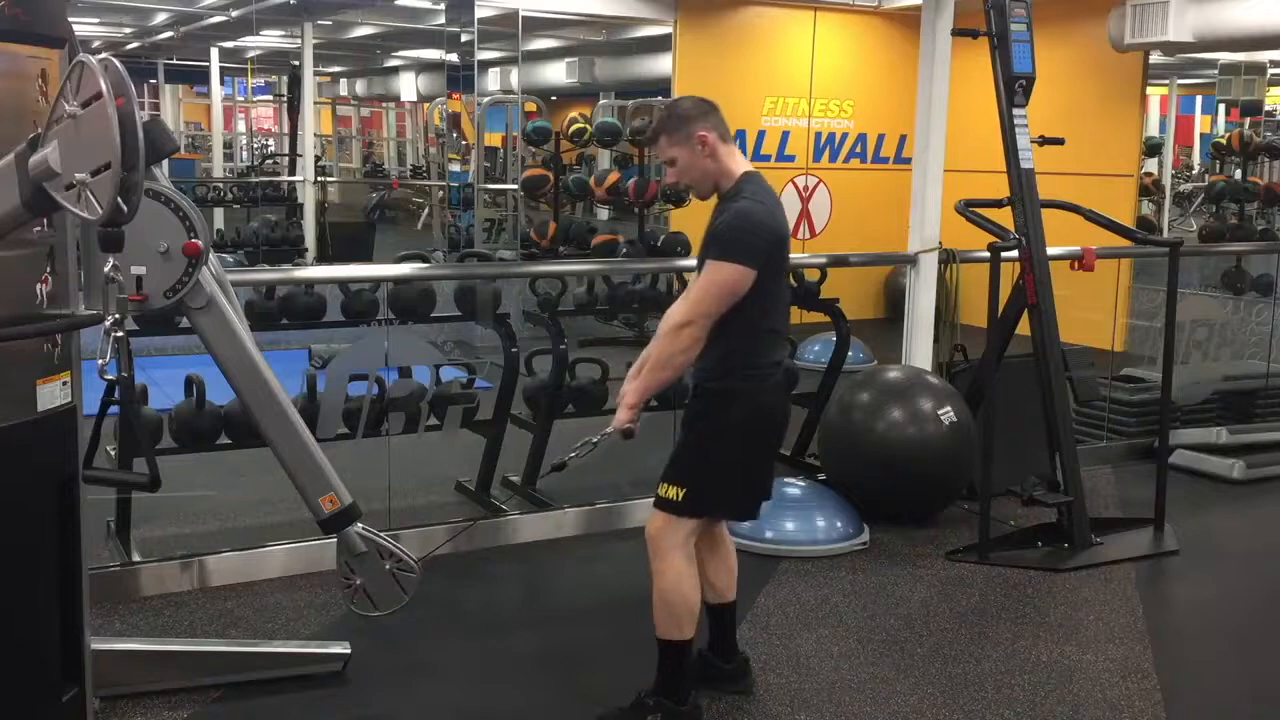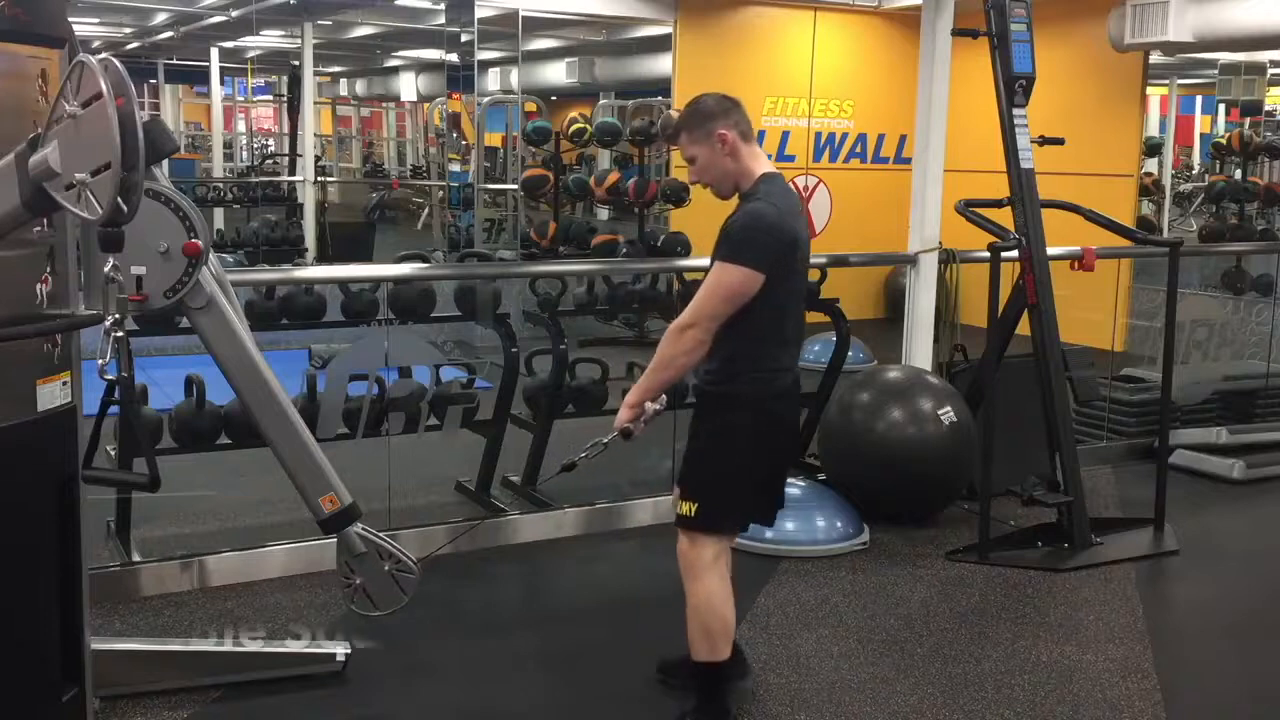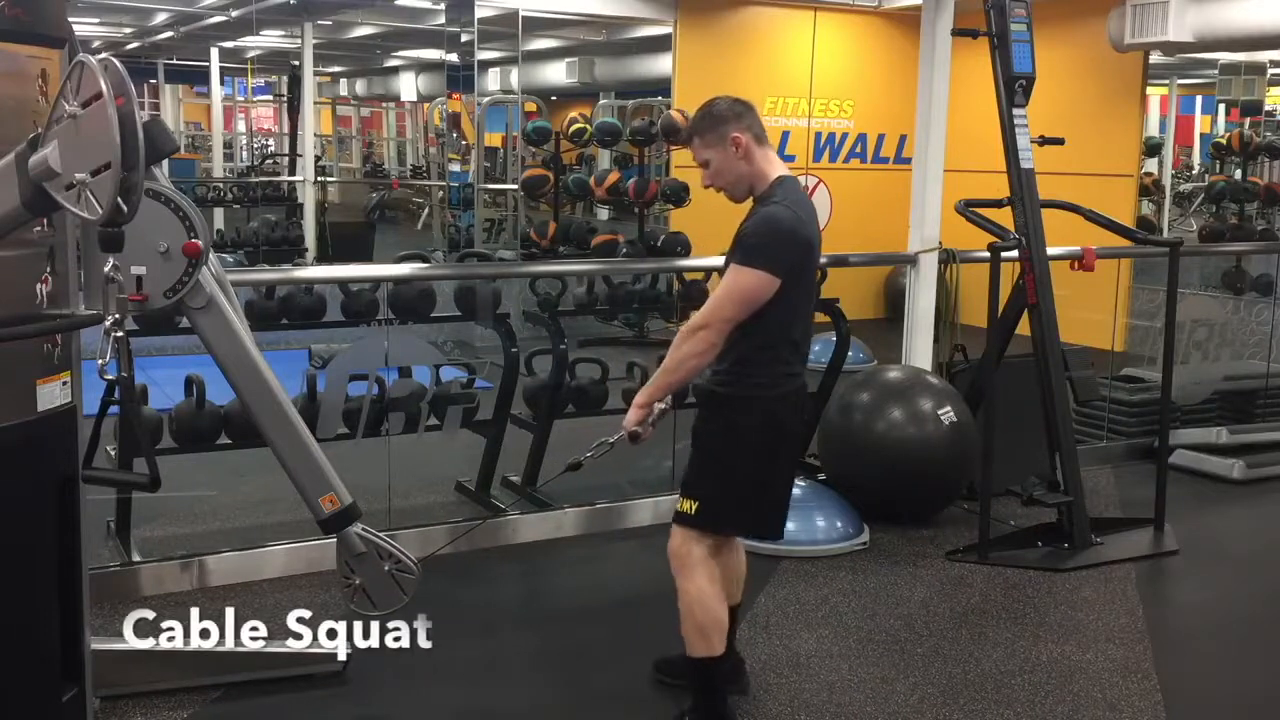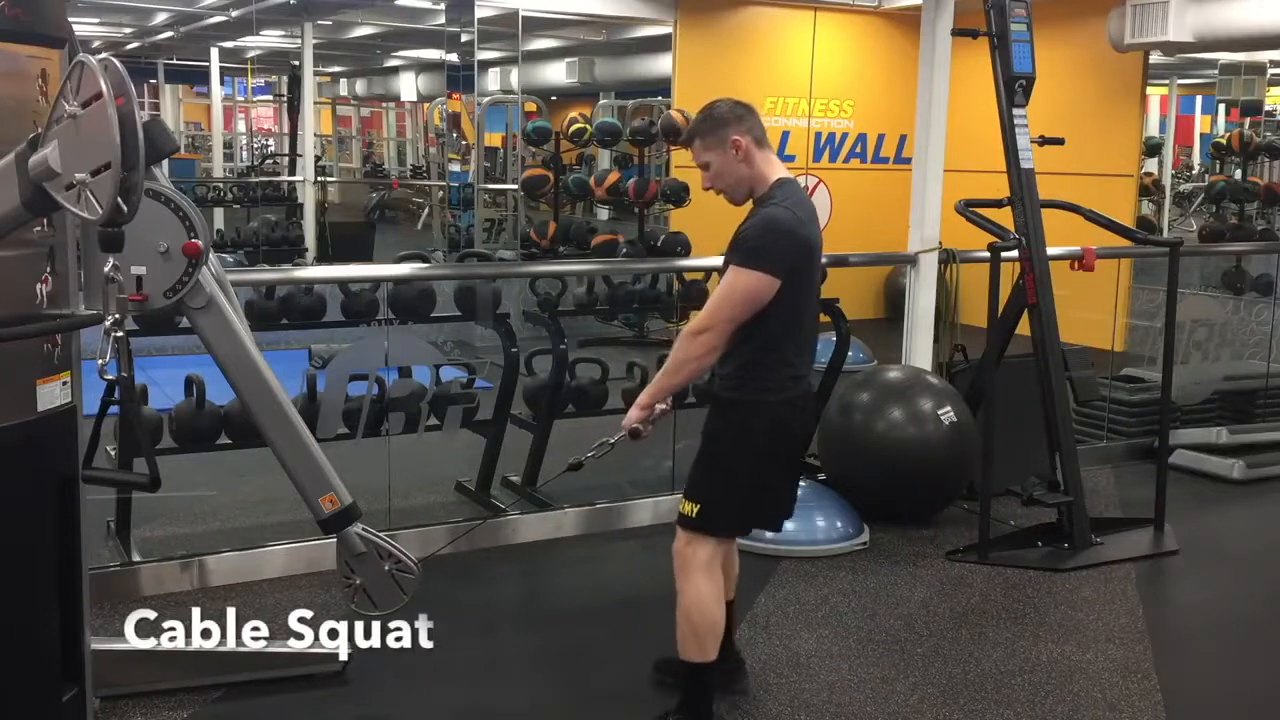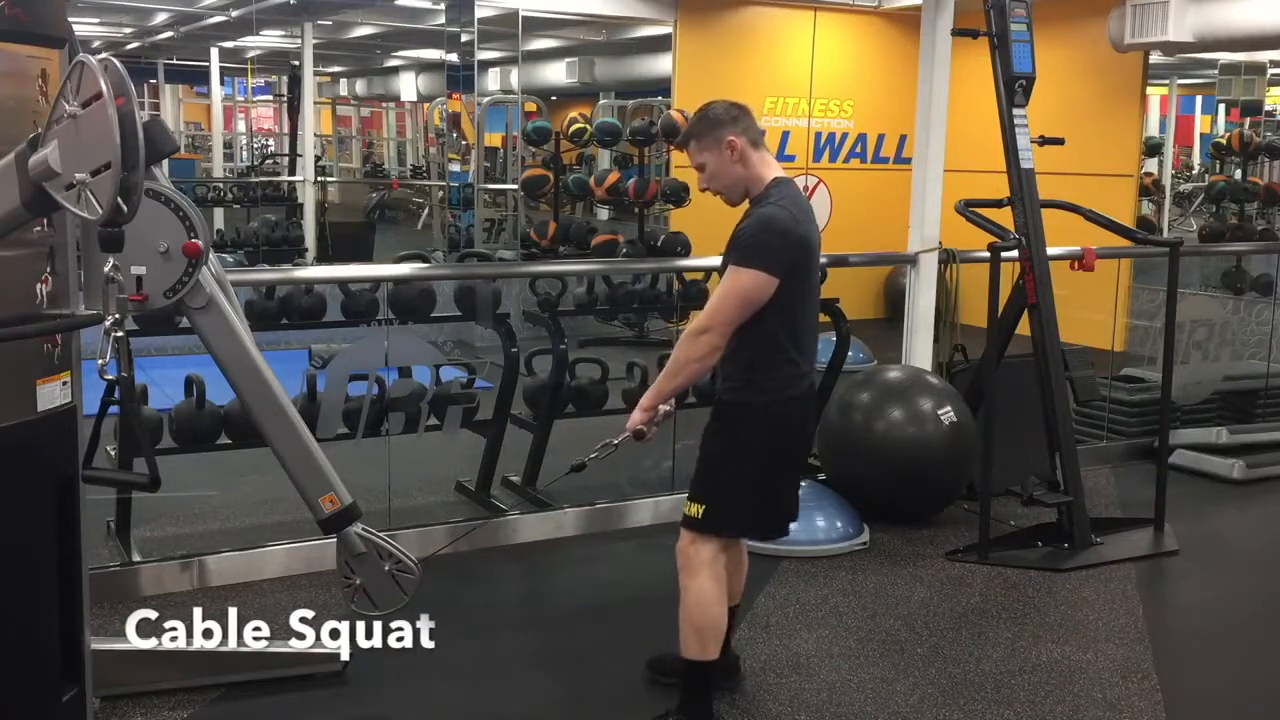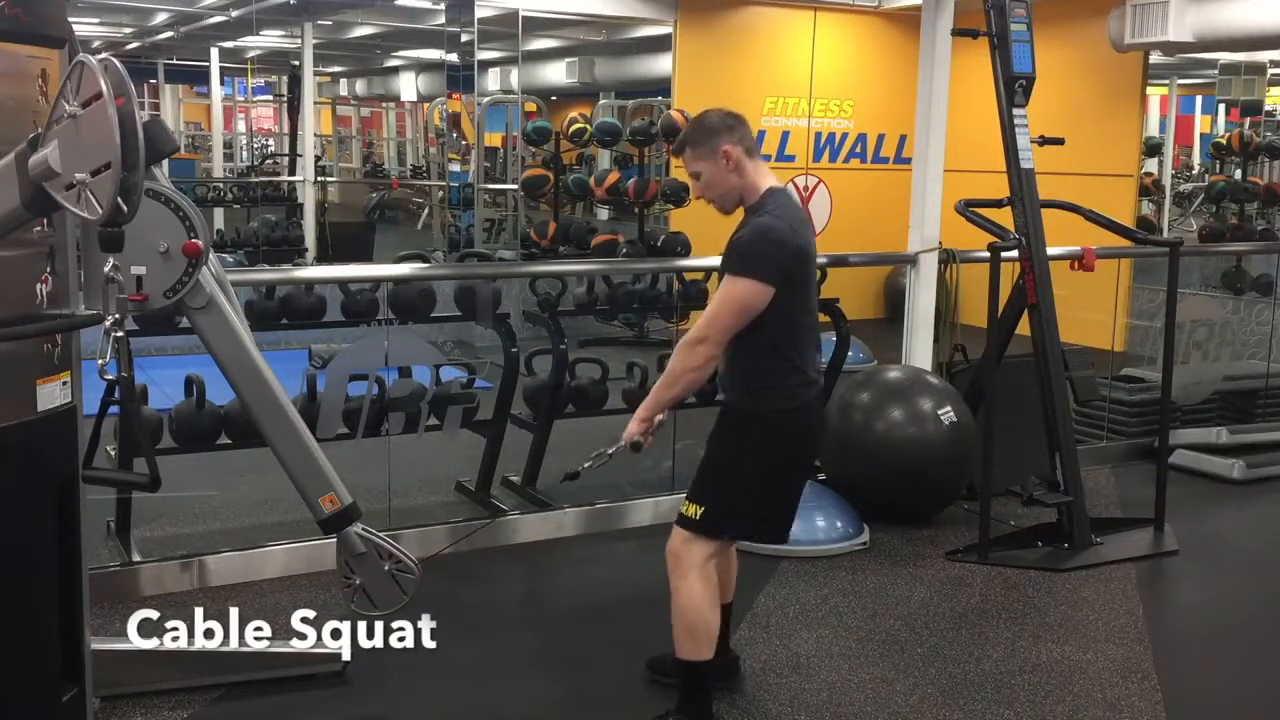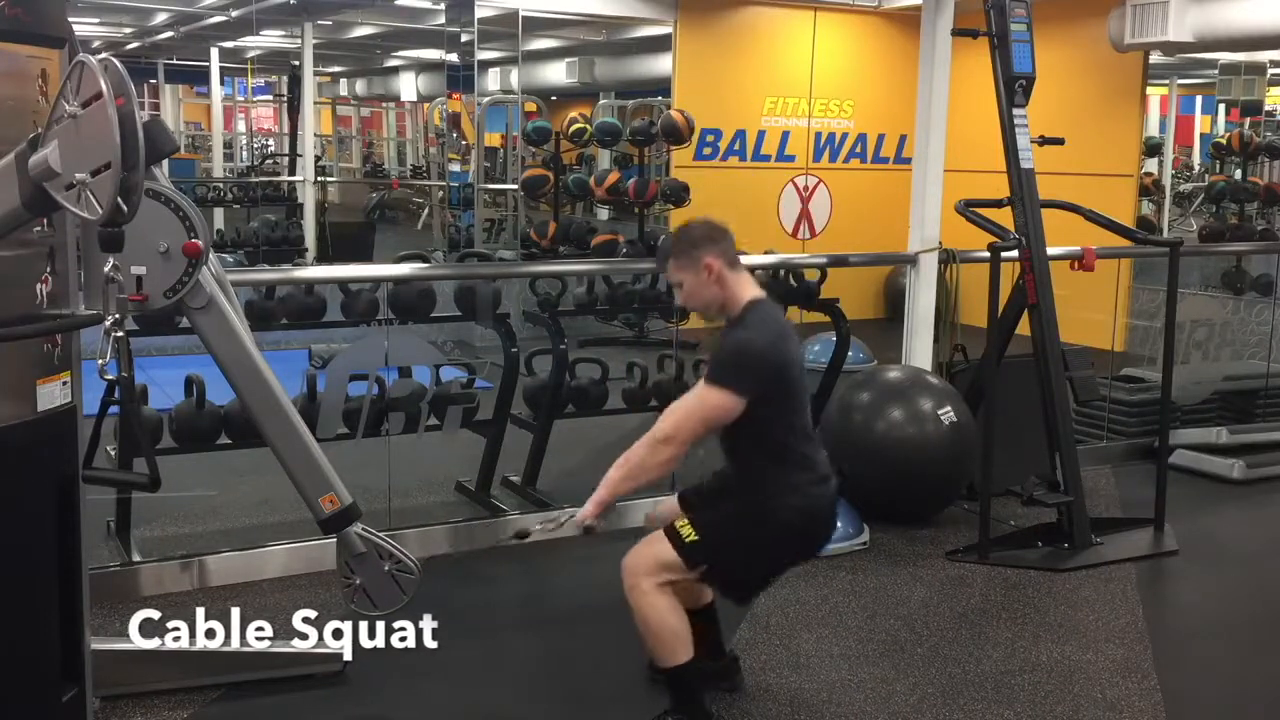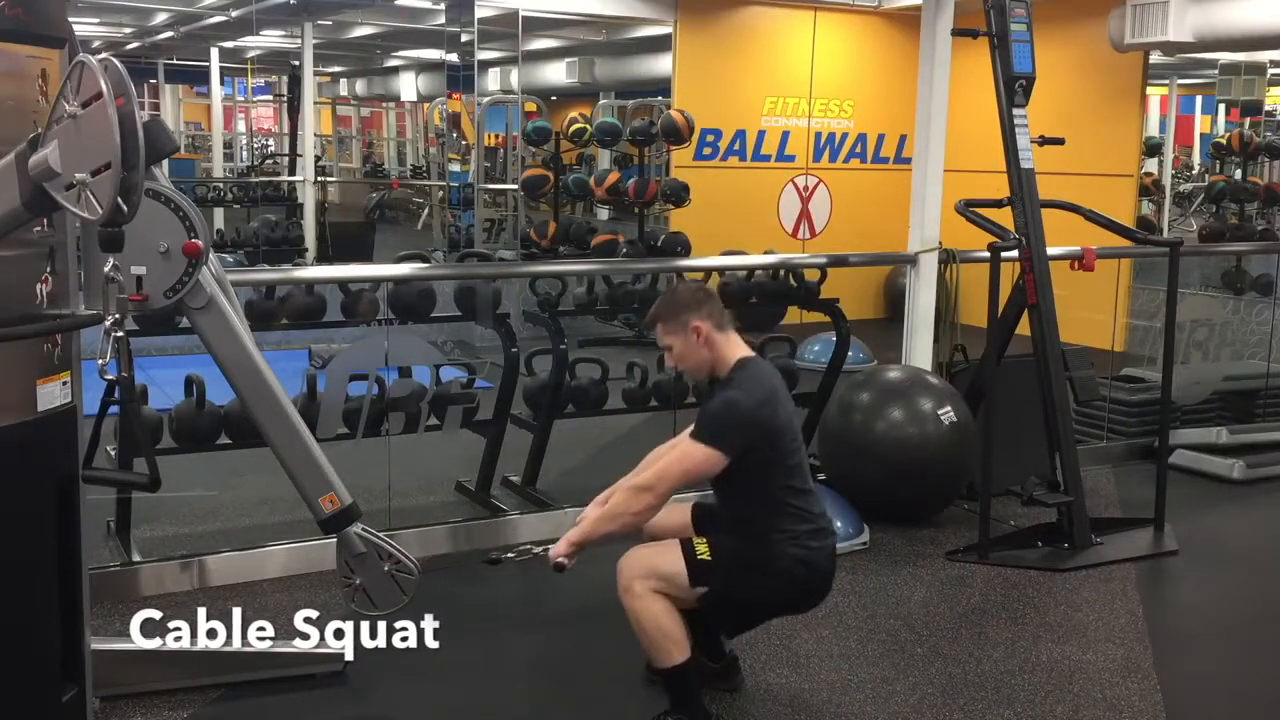
dt=0.3s
person 1, frame 1
left shoulder: (746, 216)
right shoulder: (740, 204)
left elbow: (693, 326)
right elbow: (688, 303)
left wrist: (637, 399)
right wrist: (636, 372)
left hip: (740, 399)
right hip: (734, 392)
left knee: (667, 531)
right knee: (705, 523)
right ankle: (725, 658)
person 1, frame 2
left shoulder: (758, 219)
right shoulder: (773, 203)
left elbow: (696, 327)
right elbow: (711, 322)
left wrist: (637, 399)
right wrist: (657, 386)
left hip: (745, 405)
right hip: (749, 396)
left knee: (699, 551)
right knee: (703, 520)
right ankle: (722, 654)
person 1, frame 3
left shoulder: (775, 223)
right shoulder: (782, 206)
left elbow: (708, 329)
right elbow: (723, 323)
left wrist: (646, 399)
right wrist: (666, 388)
left hip: (753, 408)
right hip: (754, 399)
left knee: (690, 549)
right knee: (718, 534)
right ankle: (721, 658)
person 1, frame 4
left shoulder: (772, 224)
right shoulder: (787, 206)
left elbow: (709, 332)
right elbow: (726, 325)
left wrist: (649, 400)
right wrist: (666, 389)
left hip: (760, 410)
right hip: (767, 400)
left knee: (695, 550)
right knee: (718, 531)
right ankle: (719, 656)
person 1, frame 5
left shoulder: (769, 223)
right shoulder: (783, 206)
left elbow: (710, 332)
left wrist: (651, 402)
right wrist: (669, 392)
left hip: (762, 409)
right hip: (770, 400)
left knee: (698, 550)
right knee: (724, 535)
right ankle: (715, 656)
person 1, frame 6
left shoulder: (766, 232)
right shoulder: (776, 214)
left elbow: (705, 342)
right elbow: (717, 334)
left wrist: (648, 410)
right wrist: (662, 397)
left hip: (771, 411)
right hip: (774, 401)
left knee: (688, 551)
right knee: (713, 531)
right ankle: (714, 655)
person 1, frame 7
left shoulder: (749, 344)
right shoulder: (756, 319)
left elbow: (672, 442)
right elbow: (689, 405)
left wrist: (604, 499)
right wrist: (626, 463)
left hip: (787, 508)
right hip: (778, 484)
left knee: (642, 569)
right knee: (667, 521)
right ankle: (713, 659)
person 1, frame 8
left shoulder: (741, 404)
right shoulder: (747, 377)
left elbow: (650, 492)
right elbow: (675, 449)
left wrist: (577, 538)
right wrist: (605, 499)
left hip: (791, 562)
right hip: (773, 534)
left knee: (636, 573)
right knee: (658, 527)
right ankle: (713, 659)
